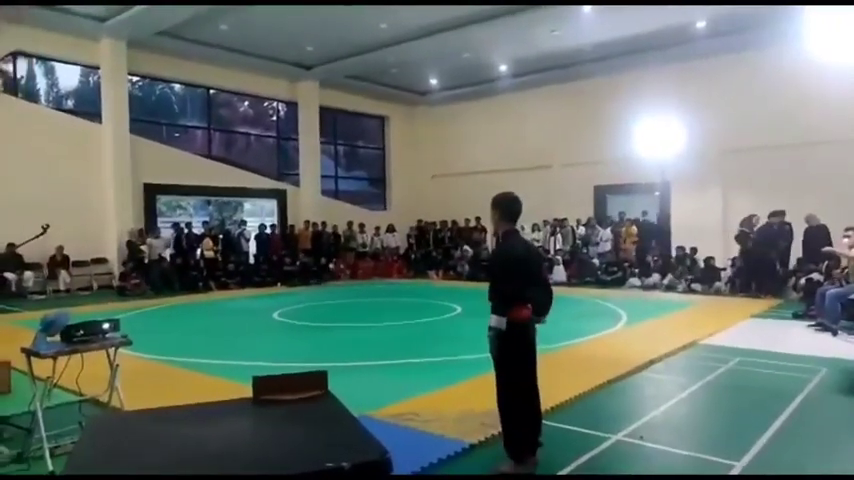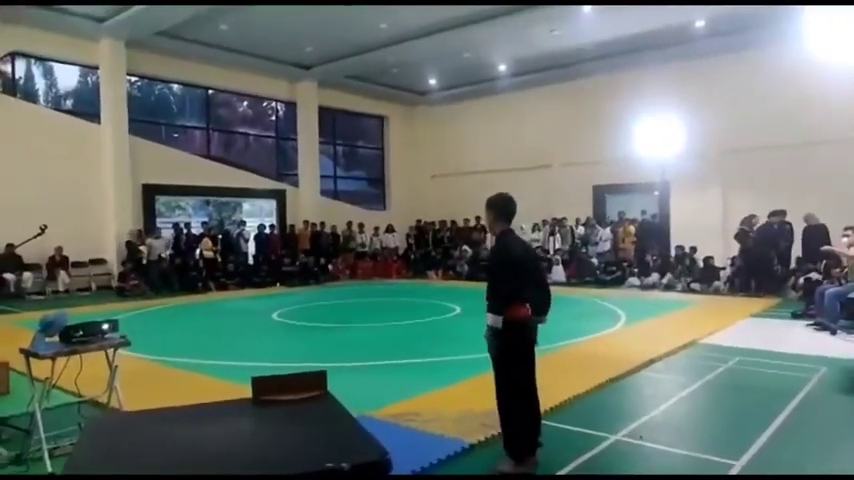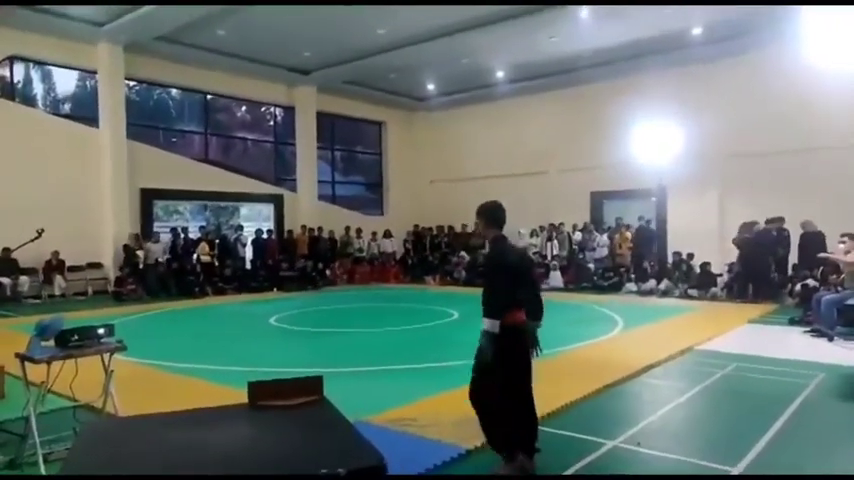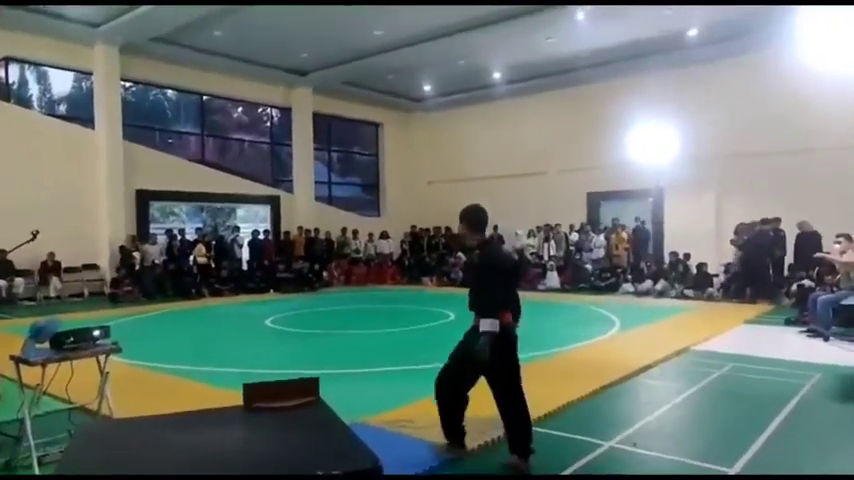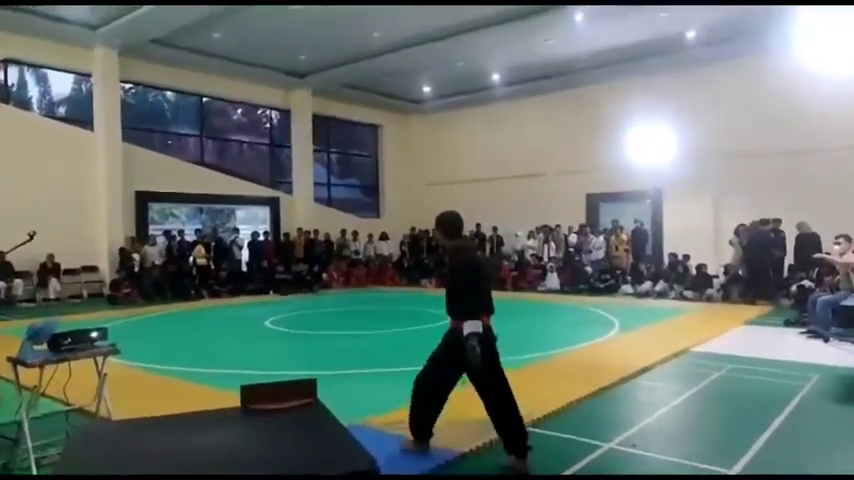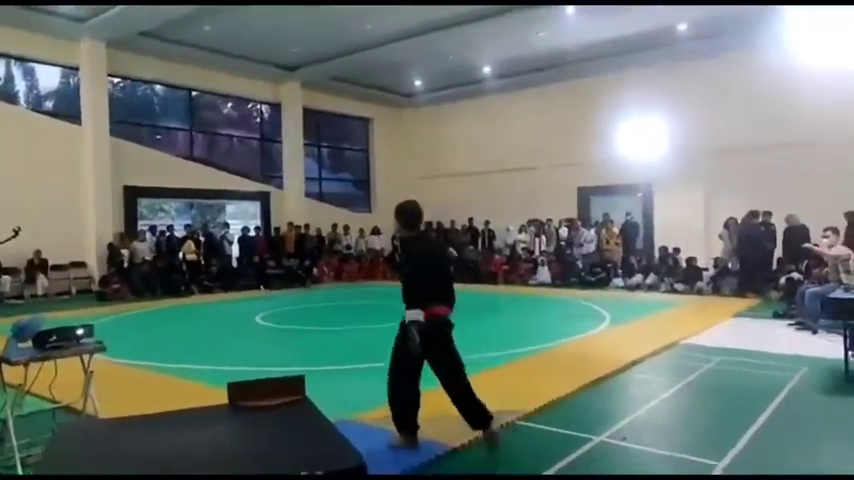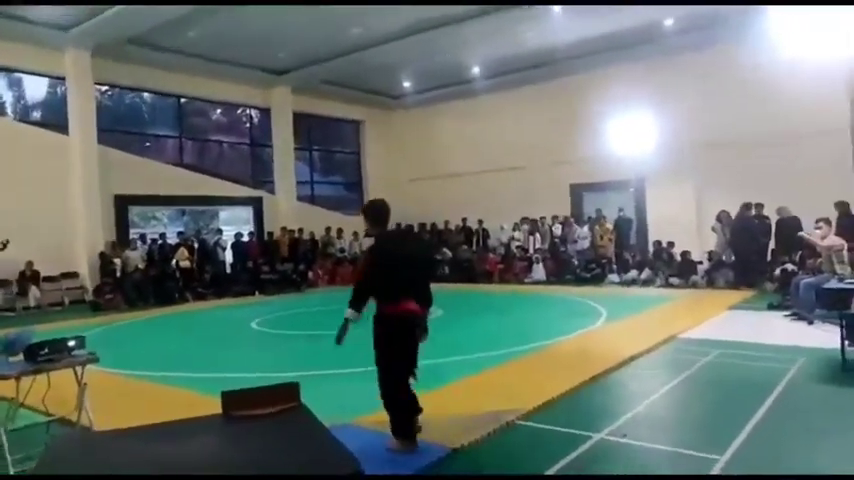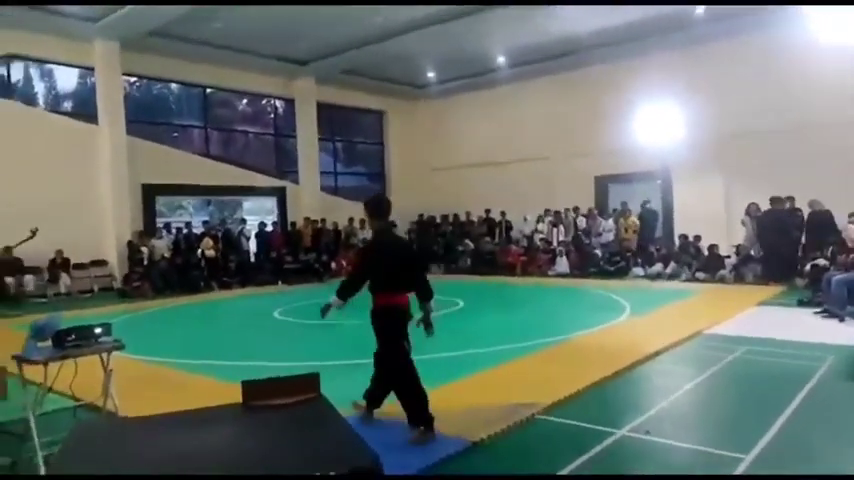
dt=0.2s
person 1, frame 1
left shoulder: (503, 251)
right shoulder: (528, 249)
left elbow: (501, 296)
right elbow: (544, 289)
left wrist: (495, 331)
left hip: (509, 328)
right hip: (525, 325)
left knee: (510, 393)
right knee: (526, 389)
left ankle: (520, 458)
right ankle: (530, 450)
person 1, frame 2
left shoulder: (500, 250)
right shoulder: (524, 248)
left elbow: (498, 295)
right elbow: (542, 288)
left wrist: (492, 329)
right wrist: (536, 319)
left hip: (508, 326)
right hip: (524, 324)
left knee: (510, 392)
right knee: (525, 388)
left ankle: (520, 458)
right ankle: (529, 450)
person 1, frame 3
left shoulder: (496, 256)
right shoulder: (518, 254)
left elbow: (494, 300)
right elbow: (533, 293)
left wrist: (487, 336)
right wrist: (533, 327)
left hip: (503, 332)
right hip: (521, 330)
left knee: (483, 393)
right knee: (520, 394)
left ankle: (511, 454)
right ankle: (526, 454)
person 1, frame 4
left shoulder: (485, 258)
right shoulder: (501, 255)
left elbow: (489, 300)
left wrist: (485, 336)
left hip: (488, 330)
right hip: (505, 330)
left knee: (448, 384)
right knee: (510, 394)
left ankle: (455, 442)
right ankle: (521, 455)
person 1, frame 5
left shoulder: (460, 262)
right shoulder: (471, 258)
left elbow: (469, 302)
left wrist: (471, 338)
left hip: (465, 334)
right hip: (481, 332)
left knee: (427, 384)
right knee: (498, 394)
left ankle: (420, 439)
right ankle: (519, 454)
person 1, frame 6
left shoulder: (411, 251)
right shoulder: (435, 247)
left elbow: (413, 293)
left wrist: (412, 327)
left hip: (420, 321)
right hip: (440, 319)
left knee: (401, 378)
right knee: (453, 376)
left ankle: (408, 434)
right ankle: (484, 424)
person 1, frame 7
left shoulder: (377, 252)
right shoulder: (409, 245)
left elbow: (363, 287)
right elbow: (423, 284)
left wrist: (348, 320)
right wrist: (422, 317)
left hip: (388, 319)
right hip: (412, 316)
left knee: (392, 378)
right knee: (401, 372)
left ankle: (406, 436)
right ankle: (411, 418)
person 1, frame 8
left shoulder: (373, 247)
right shoulder: (402, 245)
left elbow: (355, 278)
right elbow: (420, 280)
left wrist: (333, 303)
right wrist: (426, 312)
left hip: (385, 310)
right hip: (402, 308)
left knee: (400, 366)
right knee: (386, 359)
left ankle: (424, 424)
right ankle: (370, 405)
